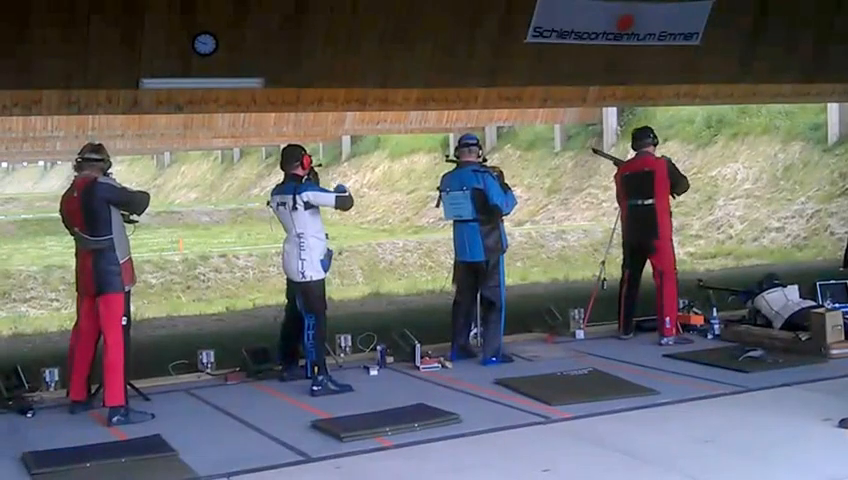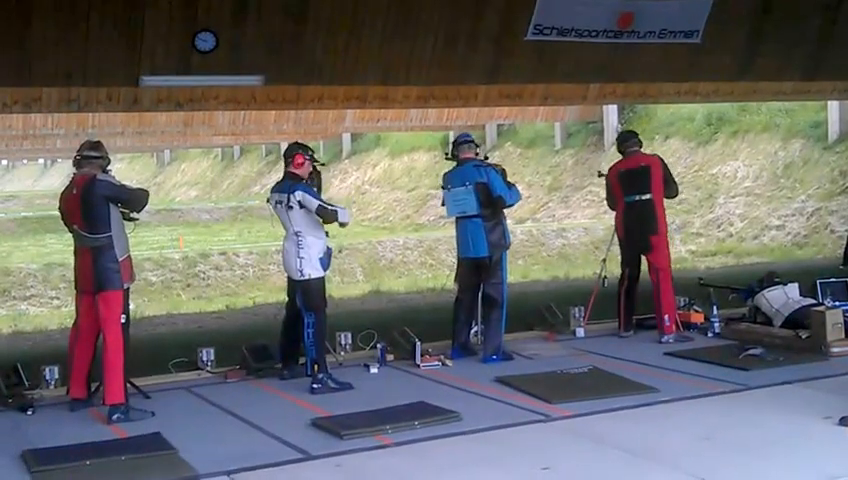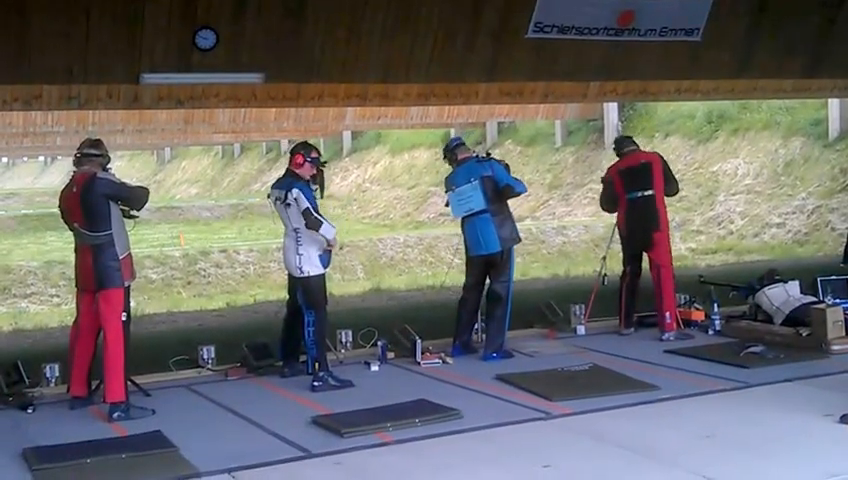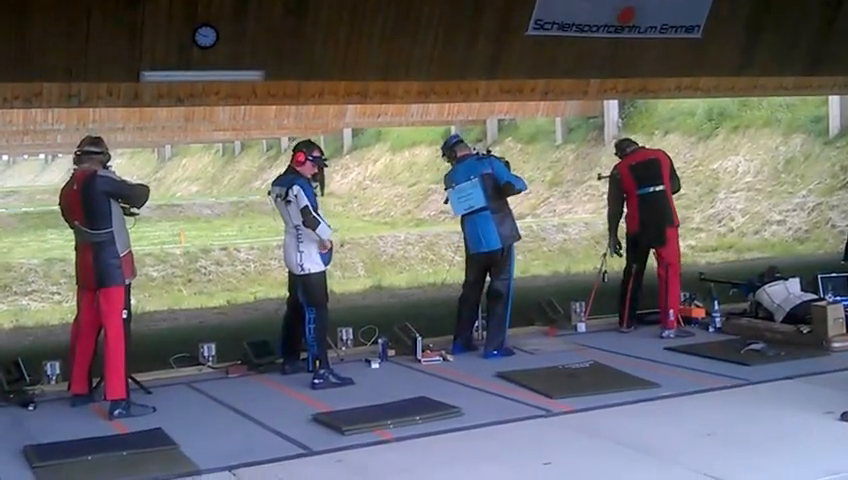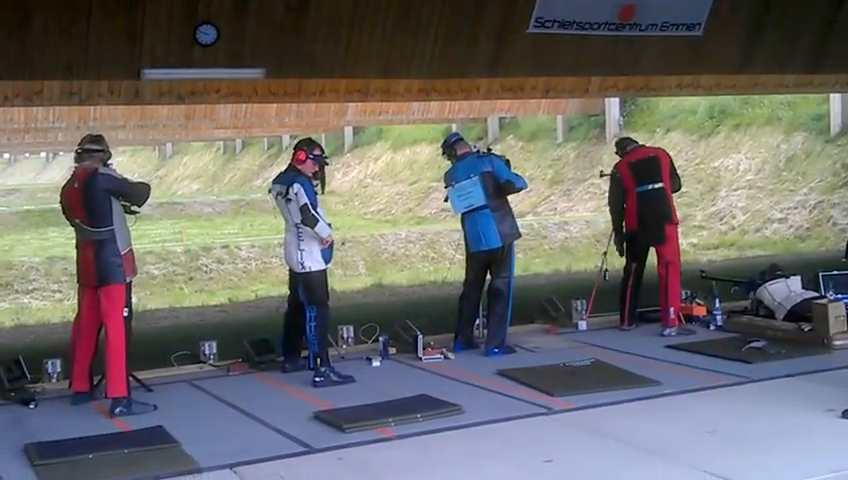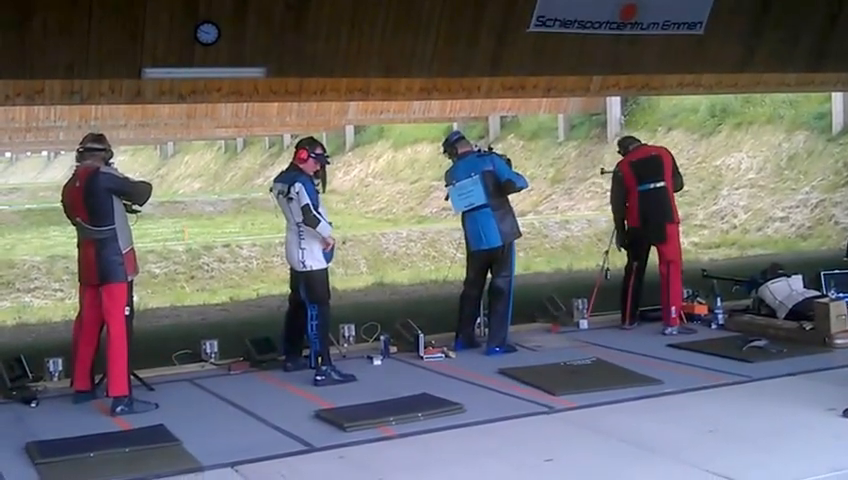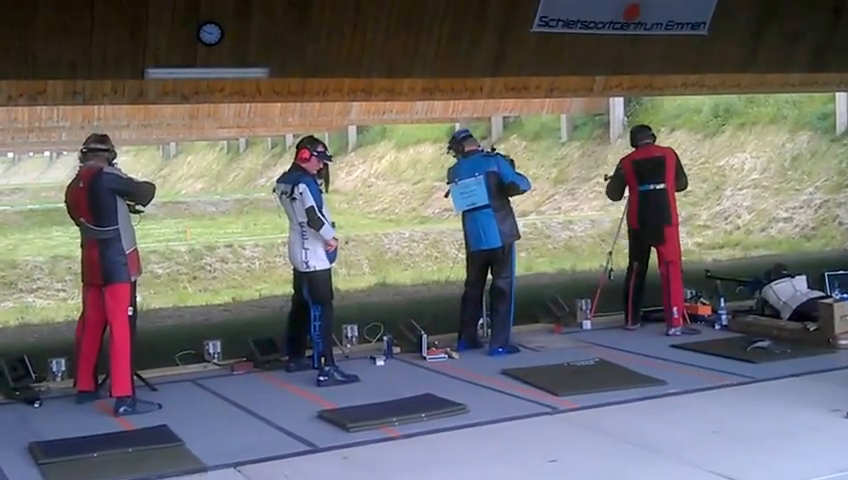
dt=0.7s
person 1, frame 1
left shoulder: (68, 196)
right shoulder: (100, 186)
right elbow: (140, 201)
right wrist: (127, 208)
left hip: (85, 271)
right hip: (110, 269)
left knee: (84, 333)
right knee: (114, 336)
left ankle: (78, 397)
right ankle: (116, 408)
person 1, frame 2
left shoulder: (67, 194)
right shoulder: (99, 183)
right elbow: (139, 198)
left wrist: (114, 211)
right wrist: (127, 205)
left hip: (84, 269)
right hip: (109, 267)
left knee: (83, 331)
right knee: (113, 333)
left ankle: (78, 395)
right ankle: (116, 406)
person 1, frame 3
left shoulder: (67, 192)
right shoulder: (99, 181)
right elbow: (139, 195)
left wrist: (114, 210)
right wrist: (128, 203)
left hip: (85, 266)
right hip: (110, 264)
left knee: (84, 328)
right knee: (114, 330)
left ankle: (78, 393)
right ankle: (117, 403)
person 1, frame 4
left shoulder: (67, 190)
right shoulder: (99, 179)
right elbow: (140, 193)
left wrist: (115, 207)
right wrist: (129, 200)
left hip: (86, 264)
right hip: (111, 262)
left knee: (85, 326)
right knee: (115, 328)
left ankle: (79, 390)
right ankle: (118, 400)
person 1, frame 5
left shoulder: (68, 188)
right shoulder: (100, 177)
right elbow: (140, 192)
left wrist: (117, 206)
right wrist: (129, 199)
left hip: (87, 262)
right hip: (112, 260)
left knee: (85, 324)
right knee: (116, 325)
left ankle: (80, 388)
right ankle: (119, 399)
person 1, frame 6
left shoulder: (69, 187)
right shoulder: (102, 176)
right elbow: (142, 191)
left wrist: (118, 204)
right wrist: (130, 196)
left hip: (88, 261)
right hip: (113, 259)
left knee: (87, 323)
right knee: (118, 324)
left ankle: (82, 387)
right ankle: (121, 397)
person 1, frame 7
left shoulder: (73, 187)
right shoulder: (106, 176)
right elbow: (146, 192)
left wrist: (121, 205)
right wrist: (133, 197)
left hip: (91, 261)
right hip: (117, 259)
left knee: (90, 323)
right knee: (121, 325)
left ankle: (85, 387)
right ankle: (123, 398)
person 2, frame 1
left shoulder: (277, 193)
right shoulder: (305, 190)
right elbow: (346, 202)
right wrist: (340, 187)
left hip: (294, 261)
right hip: (308, 263)
left knee: (294, 315)
right knee: (315, 319)
left ankle: (288, 366)
right ankle: (320, 378)
person 2, frame 2
left shoulder: (277, 190)
right shoulder: (300, 189)
right elbow: (327, 214)
left wrist: (311, 185)
right wrist: (344, 215)
left hip: (293, 259)
right hip: (308, 262)
left knee: (294, 312)
right knee: (315, 317)
left ankle: (288, 365)
right ankle: (320, 377)
person 2, frame 3
left shoulder: (278, 187)
right shoulder: (298, 187)
right elbow: (312, 219)
left wrist: (313, 194)
right wrist: (331, 235)
left hip: (294, 256)
right hip: (307, 258)
left knee: (295, 309)
right knee: (315, 314)
left ankle: (289, 362)
right ankle: (320, 374)
person 2, frame 4
left shoulder: (279, 184)
right shoulder: (299, 184)
right elbow: (310, 217)
right wrist: (326, 237)
left hip: (294, 254)
right hip: (308, 256)
left knee: (296, 307)
right knee: (316, 312)
left ankle: (290, 360)
right ankle: (321, 372)
person 2, frame 5
left shoulder: (279, 181)
right shoulder: (300, 182)
left elbow: (296, 212)
right elbow: (308, 215)
right wrist: (326, 233)
left hip: (295, 252)
right hip: (309, 255)
left knee: (297, 305)
right knee: (317, 310)
left ankle: (291, 358)
right ankle: (322, 370)
person 2, frame 6
left shoulder: (280, 180)
right shoulder: (301, 181)
right elbow: (310, 215)
right wrist: (328, 234)
left hip: (296, 251)
right hip: (310, 254)
left knee: (298, 304)
right knee: (318, 309)
left ankle: (292, 357)
right ankle: (323, 369)
person 2, frame 7
left shoulder: (284, 181)
right shoulder: (305, 182)
right elbow: (314, 217)
right wrist: (330, 237)
left hip: (299, 252)
right hip: (313, 254)
left knee: (301, 305)
right knee: (321, 309)
left ankle: (295, 357)
right ankle: (326, 369)
person 3, frame 1
left shoulder: (447, 180)
right shoulder: (485, 175)
right elbow: (502, 207)
right wrist: (506, 188)
left hip: (463, 248)
right hip: (488, 246)
left knee: (464, 297)
right knee: (493, 299)
left ankle: (459, 348)
right ankle: (492, 352)
person 3, frame 2
left shoulder: (449, 177)
right shoulder: (486, 170)
right elbow: (506, 199)
right wrist: (511, 187)
left hip: (466, 245)
right hip: (491, 243)
left knee: (465, 294)
right knee: (494, 295)
left ankle: (460, 346)
right ankle: (493, 350)
person 3, frame 3
left shoulder: (451, 180)
right shoulder: (488, 165)
right elbow: (514, 189)
right wrist: (512, 180)
left hip: (474, 243)
right hip: (499, 239)
left knee: (471, 291)
right knee: (500, 292)
left ankle: (461, 343)
right ankle: (493, 348)
person 3, frame 4
left shoulder: (451, 178)
right shoulder: (488, 162)
right elbow: (515, 186)
right wrist: (506, 181)
left hip: (474, 242)
right hip: (499, 236)
left knee: (471, 289)
right knee: (500, 289)
left ankle: (461, 341)
right ankle: (494, 346)
person 3, frame 5
left shoulder: (451, 176)
right shoulder: (489, 160)
right elbow: (515, 184)
right wrist: (501, 184)
left hip: (474, 240)
right hip: (500, 234)
left knee: (471, 287)
right knee: (500, 287)
left ankle: (462, 339)
right ankle: (495, 344)
person 3, frame 6
left shoulder: (451, 174)
right shoulder: (489, 160)
right elbow: (516, 183)
right wrist: (504, 174)
left hip: (475, 239)
right hip: (500, 234)
left knee: (472, 286)
right knee: (501, 286)
left ankle: (463, 337)
right ankle: (496, 342)
person 3, frame 7
left shoulder: (454, 172)
right shoulder: (494, 161)
right elbow: (520, 186)
right wrist: (509, 173)
left hip: (474, 239)
right hip: (500, 235)
left knee: (473, 286)
right knee: (502, 287)
left ankle: (466, 338)
right ankle: (499, 343)
person 4, frame 1
left shoulder: (623, 170)
right shoulder: (663, 164)
right elbow: (682, 186)
left hip: (631, 234)
right hip: (657, 233)
left knee: (629, 279)
right knee: (666, 279)
left ankle: (625, 329)
right ankle: (667, 332)
person 4, frame 2
left shoulder: (614, 171)
right shoulder: (655, 162)
left elbow: (612, 204)
right elbow: (672, 191)
left hip: (627, 231)
right hip: (653, 229)
left knee: (628, 276)
right knee: (661, 276)
left ankle: (625, 327)
right ankle: (667, 330)
person 4, frame 3
left shoulder: (613, 171)
right shoulder: (656, 159)
left elbow: (607, 205)
right elbow: (673, 189)
left hip: (629, 229)
right hip: (655, 226)
left knee: (630, 273)
right knee: (663, 273)
left ankle: (626, 324)
right ankle: (668, 328)
person 4, frame 4
left shoulder: (619, 169)
right shoulder: (661, 156)
left elbow: (614, 206)
right elbow: (675, 186)
left wrist: (613, 235)
left hip: (638, 227)
right hip: (665, 222)
left knee: (633, 272)
right knee: (669, 271)
left ankle: (626, 322)
right ankle: (669, 325)
person 4, frame 5
left shoulder: (620, 168)
right shoulder: (661, 154)
left elbow: (615, 205)
right elbow: (676, 185)
left wrist: (618, 232)
left hip: (637, 225)
right hip: (664, 220)
left knee: (633, 271)
right knee: (669, 269)
left ankle: (627, 320)
right ankle: (670, 323)
person 4, frame 6
left shoulder: (622, 166)
right shoulder: (663, 153)
left elbow: (617, 203)
right elbow: (678, 184)
left wrist: (620, 232)
left hip: (638, 224)
right hip: (666, 220)
left knee: (634, 270)
right knee: (670, 268)
left ankle: (628, 319)
right ankle: (671, 322)
person 4, frame 7
left shoulder: (626, 162)
right shoulder: (669, 154)
left elbow: (613, 194)
right elbow: (682, 183)
left wrist: (614, 182)
left hip: (639, 223)
right hip: (665, 221)
left knee: (636, 269)
right knee: (671, 269)
left ankle: (631, 319)
right ankle: (674, 323)
